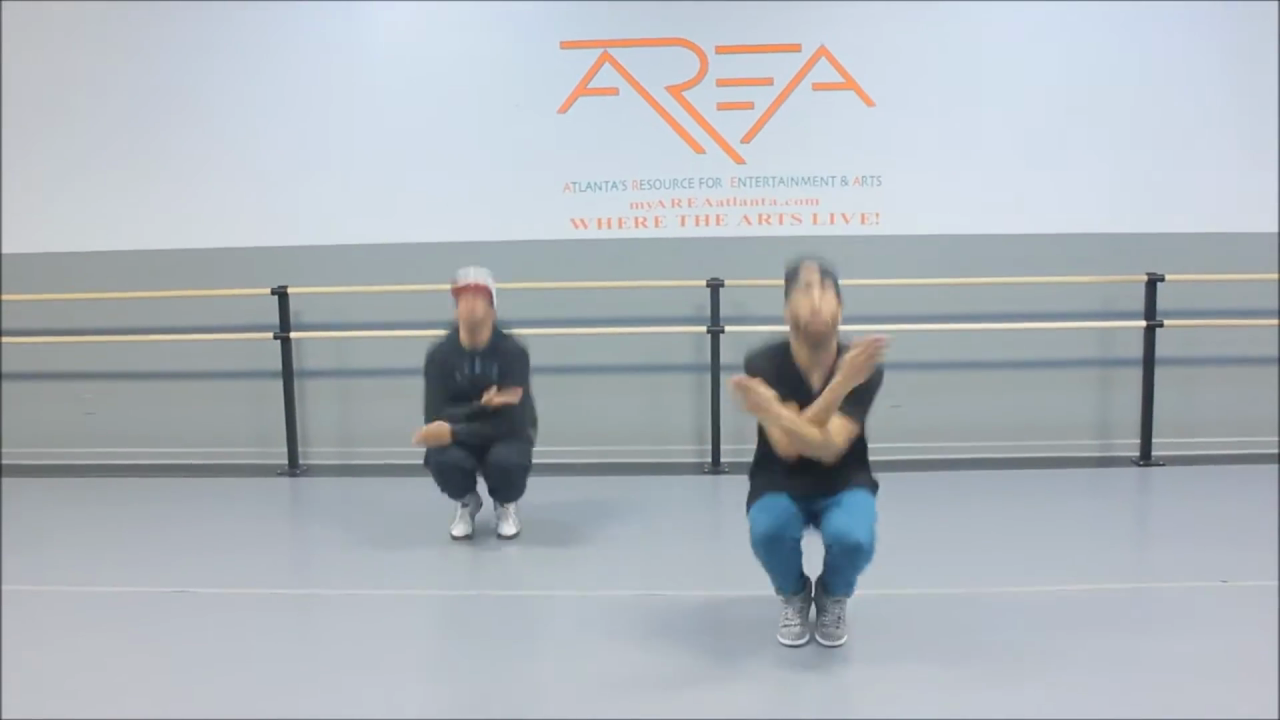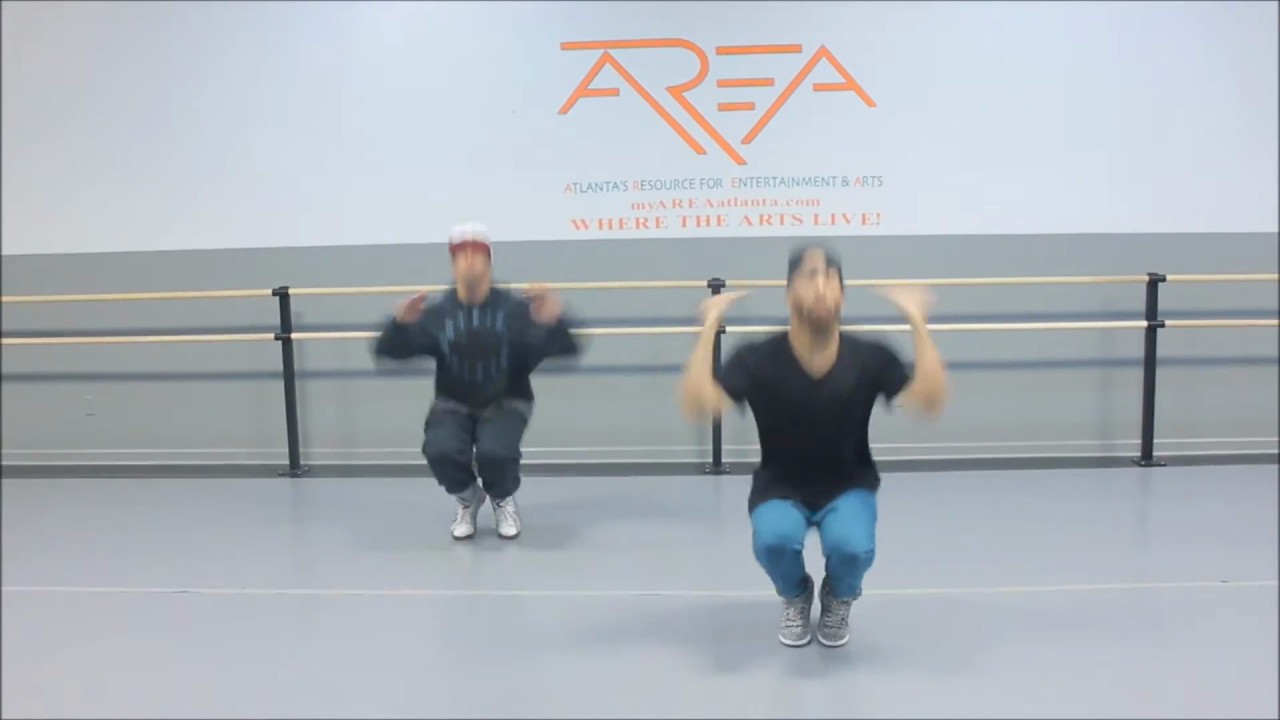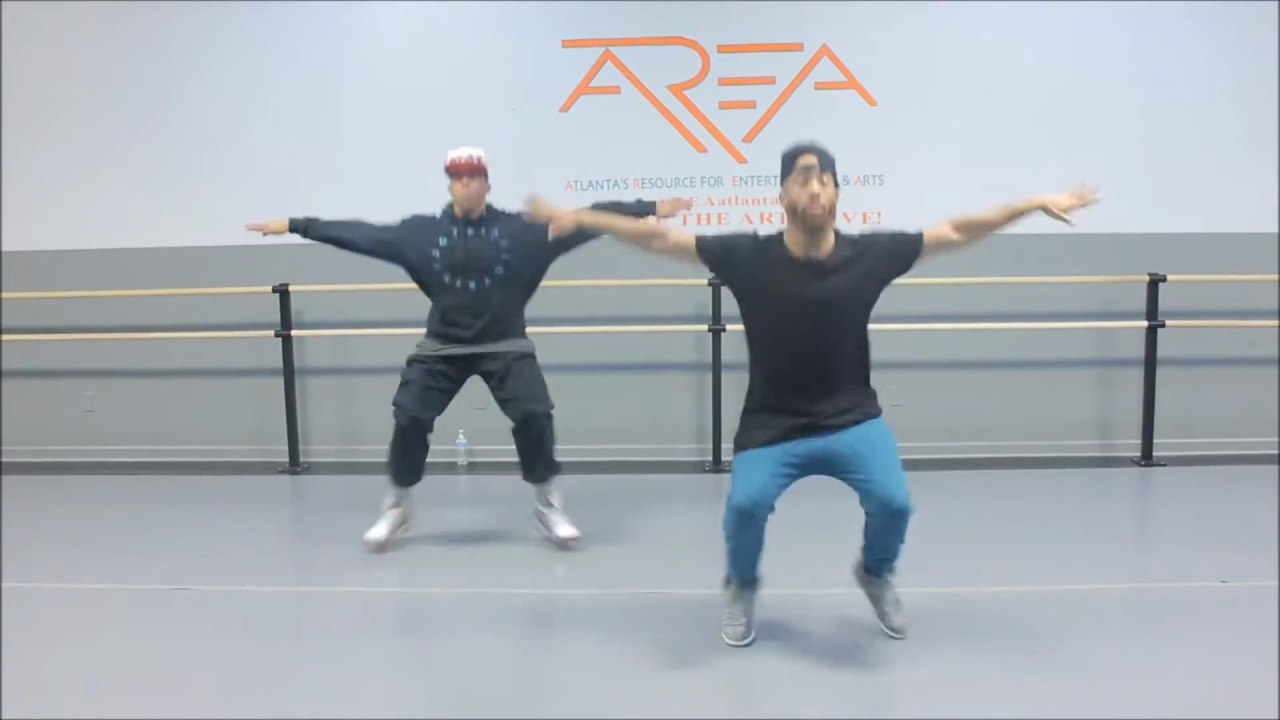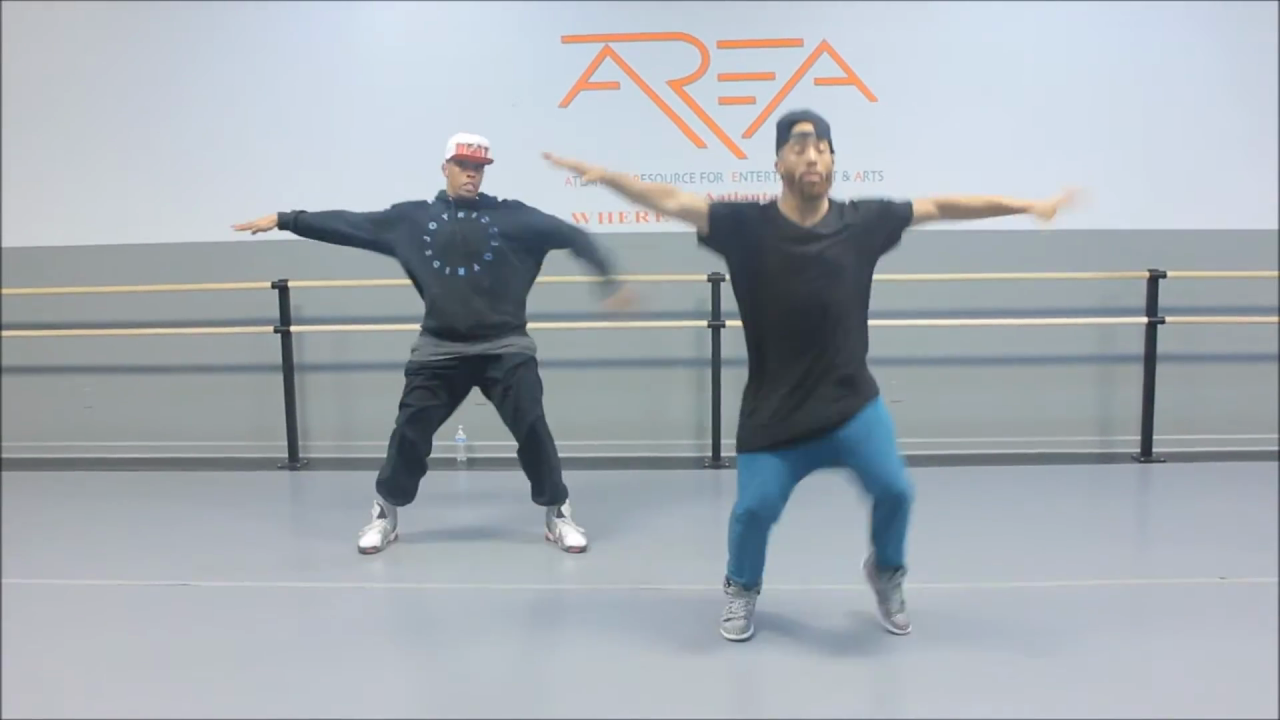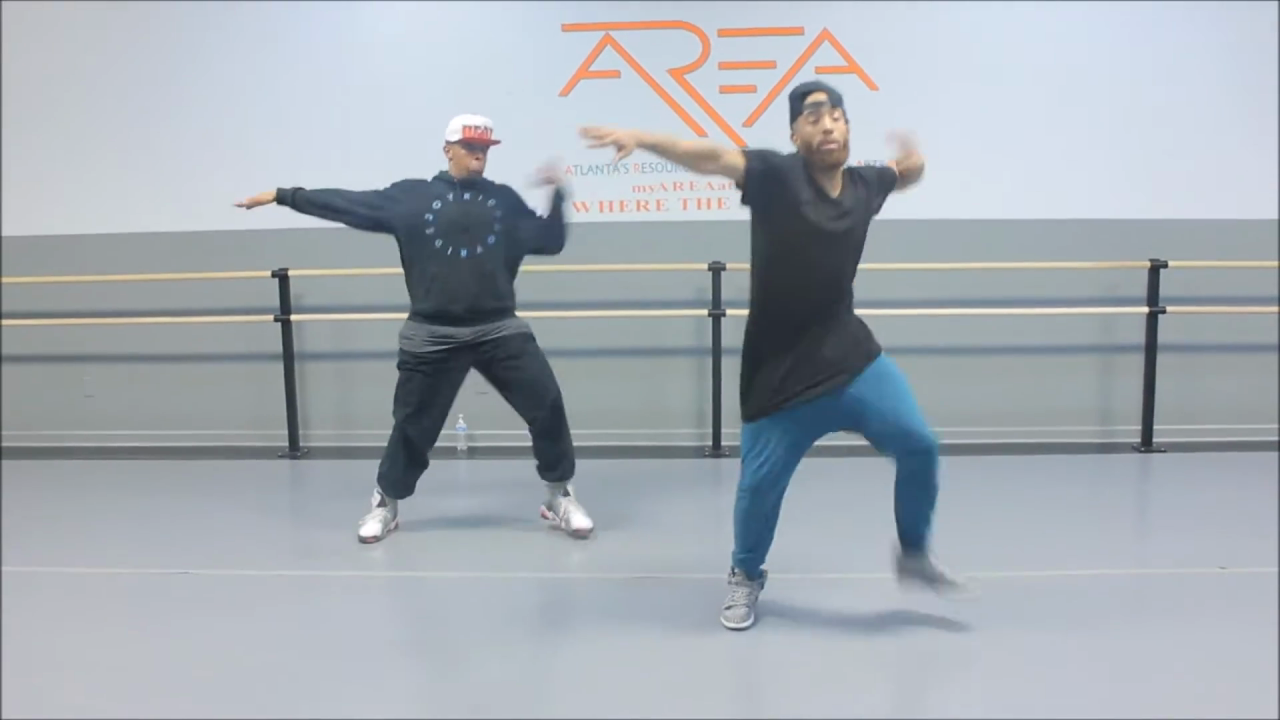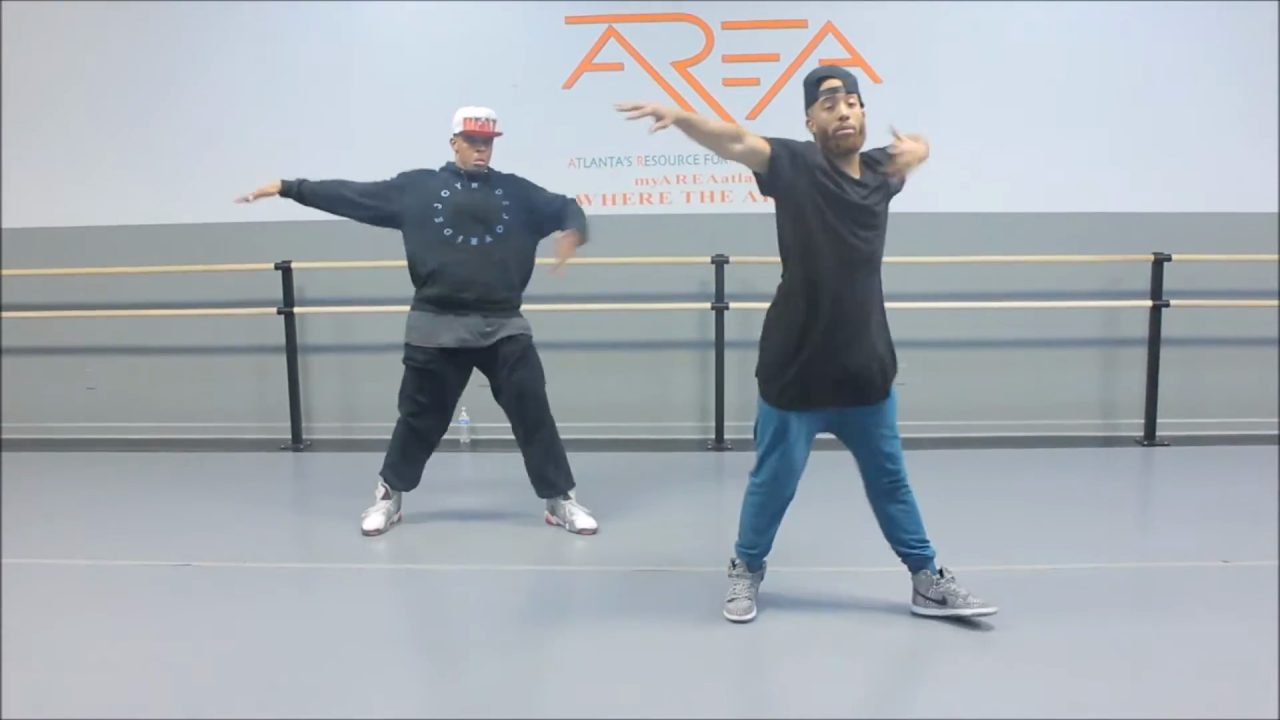
dt=0.2s
person 1, frame 1
left shoulder: (865, 368)
right shoulder: (762, 366)
left elbow: (829, 450)
right elbow: (787, 444)
right wrist: (839, 387)
left hip: (843, 482)
right hip: (780, 483)
left knee: (853, 539)
right knee: (769, 531)
left ankle: (833, 597)
right ankle: (794, 595)
person 1, frame 2
left shoulder: (871, 358)
right shoulder: (757, 360)
left elbow: (932, 400)
right elbow: (696, 404)
left wrist: (918, 325)
right wrist: (708, 326)
left hip: (847, 487)
right hip: (782, 488)
left knee: (849, 548)
right knee: (775, 542)
left ankle: (838, 599)
right ankle: (795, 596)
person 1, frame 3
left shoulder: (871, 255)
right shoulder: (748, 257)
left elbow: (954, 233)
right elbow: (662, 238)
left wrist: (1032, 204)
right wrist: (583, 218)
left hip: (851, 420)
right hip: (773, 426)
left knee: (892, 502)
right knee: (745, 505)
left ankle: (875, 575)
right ankle: (742, 589)
person 1, frame 4
left shoulder: (864, 222)
right shoulder: (746, 223)
left elbow: (939, 207)
right elbow: (670, 201)
left wrist: (1023, 203)
right wrist: (602, 174)
left hip: (851, 402)
right hip: (774, 412)
left knee: (895, 492)
right knee: (754, 509)
left ankle: (887, 574)
right ankle: (742, 590)
person 1, frame 5
left shoulder: (866, 183)
right shoulder: (775, 175)
left elbow: (908, 172)
right elbow: (713, 157)
left wrist: (911, 164)
right wrist: (643, 139)
left hip: (851, 358)
right hip: (780, 374)
left knee: (919, 446)
right knee: (760, 485)
left ankle: (914, 556)
right ankle: (746, 578)
person 1, frame 6
left shoulder: (879, 168)
right shoulder: (796, 163)
left elbow: (913, 148)
right elbow: (735, 142)
left wrist: (914, 150)
right wrist: (675, 115)
left hip: (867, 363)
right hip: (798, 365)
left knee: (889, 477)
right knee: (775, 478)
left ankle: (928, 581)
right ankle: (747, 571)
person 2, frame 1
left shoulder: (512, 354)
right shoulder: (440, 356)
left elbow: (512, 424)
right elbow: (437, 419)
left wrist: (452, 431)
right wrist: (481, 405)
left hip: (503, 434)
right hip: (455, 434)
left knee: (508, 461)
right knee: (444, 462)
left ankle: (505, 505)
right ankle: (467, 502)
person 2, frame 2
left shoulder: (514, 309)
right shoulder: (435, 315)
left elbow: (567, 349)
right elbow: (386, 352)
left wrist: (553, 320)
right wrist: (401, 321)
left hip: (504, 404)
right hip: (454, 406)
left knee: (496, 452)
right knee: (440, 450)
left ankle: (503, 500)
right ankle: (467, 498)
person 2, frame 3
left shoulder: (520, 229)
right shoulder: (422, 230)
left elbow: (583, 223)
right elbow: (362, 235)
left wrist: (649, 210)
right wrist: (297, 226)
left hip: (503, 345)
right hip: (442, 347)
left knee: (533, 414)
right knee: (409, 416)
left ankle: (546, 503)
right ankle: (397, 505)
person 2, frame 4
left shoulder: (512, 215)
right shoulder: (411, 218)
left elbow: (568, 235)
right elbow: (349, 225)
left wrist: (607, 280)
right wrist: (283, 219)
left hip: (505, 345)
right hip: (439, 347)
left knee: (531, 427)
right knee: (410, 432)
left ankle: (557, 515)
right ankle: (384, 515)
person 2, frame 5
left shoulder: (503, 199)
right shoulder: (411, 195)
left elbow: (552, 241)
right elbow: (348, 204)
left wrist: (557, 193)
right wrist: (282, 196)
left hip: (499, 328)
right hip: (432, 333)
left knee: (546, 401)
right knee: (413, 422)
left ankle: (560, 495)
right ankle: (386, 504)
person 2, frame 6
left shoulder: (515, 190)
right shoulder: (417, 187)
left elbow: (565, 210)
right elbow: (352, 196)
left wrist: (573, 231)
right wrist: (287, 188)
left hip: (504, 325)
right hip: (437, 324)
left knee: (532, 411)
right knee: (420, 416)
left ankle: (560, 499)
right ankle: (389, 496)
